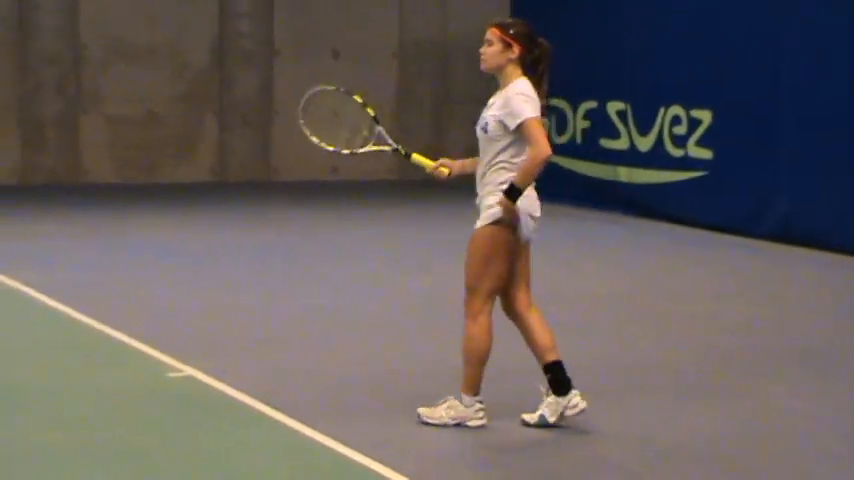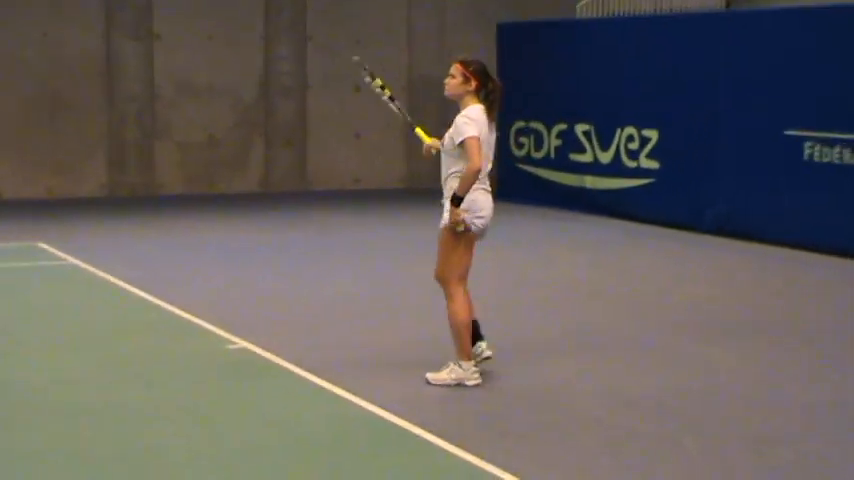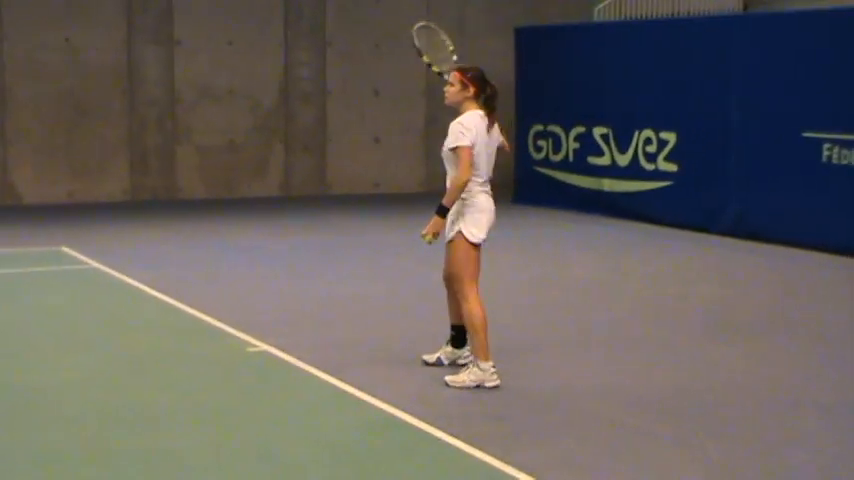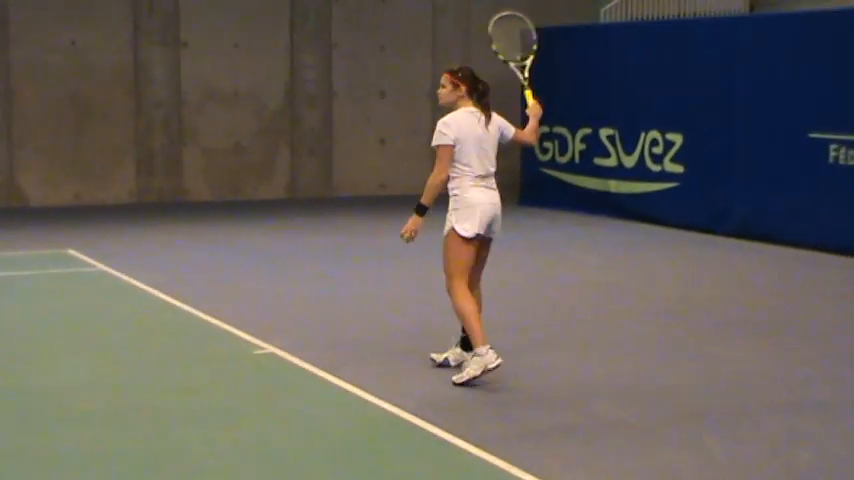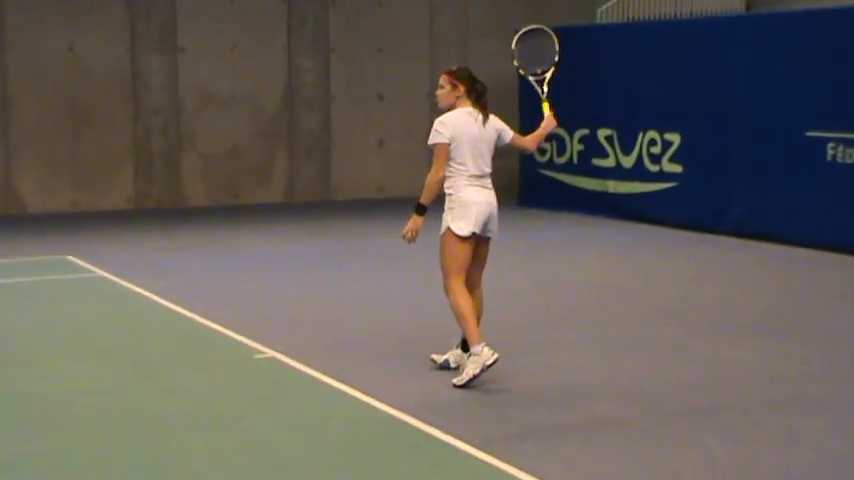
dt=0.3s
person 1, frame 1
left shoulder: (516, 94)
right shoulder: (509, 93)
left elbow: (540, 152)
left wrist: (509, 195)
right wrist: (459, 166)
left hip: (505, 209)
right hip: (508, 209)
left knee: (476, 305)
right knee: (519, 304)
left ankle: (468, 403)
right ankle: (562, 394)
person 1, frame 2
left shoulder: (467, 117)
right shoulder: (480, 115)
left elbow: (476, 165)
left wrist: (456, 202)
right wrist: (444, 146)
left hip: (466, 206)
right hip: (473, 205)
left knee: (453, 285)
right knee: (447, 278)
left ankle: (465, 366)
right ankle: (476, 343)
person 1, frame 3
left shoulder: (461, 125)
right shoulder: (489, 122)
left elbow: (462, 176)
right elbow: (506, 147)
left wrist: (439, 215)
left hip: (468, 209)
right hip: (482, 206)
left knee: (467, 289)
right knee: (453, 280)
left ankle: (483, 367)
right ankle: (458, 347)
person 1, frame 4
left shoulder: (449, 123)
right shoulder: (493, 119)
left elbow: (440, 175)
right elbow: (530, 139)
left wrist: (418, 214)
right wrist: (534, 116)
left hip: (467, 204)
right hip: (491, 202)
left knee: (456, 285)
right knee: (471, 283)
left ankle: (483, 352)
right ankle: (465, 349)
person 1, frame 5
left shoulder: (445, 122)
right shoulder: (490, 121)
left elbow: (438, 174)
right elbow: (529, 144)
left wrist: (418, 213)
right wrist: (546, 127)
left hip: (463, 203)
right hip: (487, 202)
left knee: (454, 283)
right knee: (472, 283)
left ankle: (479, 350)
right ankle: (465, 350)
